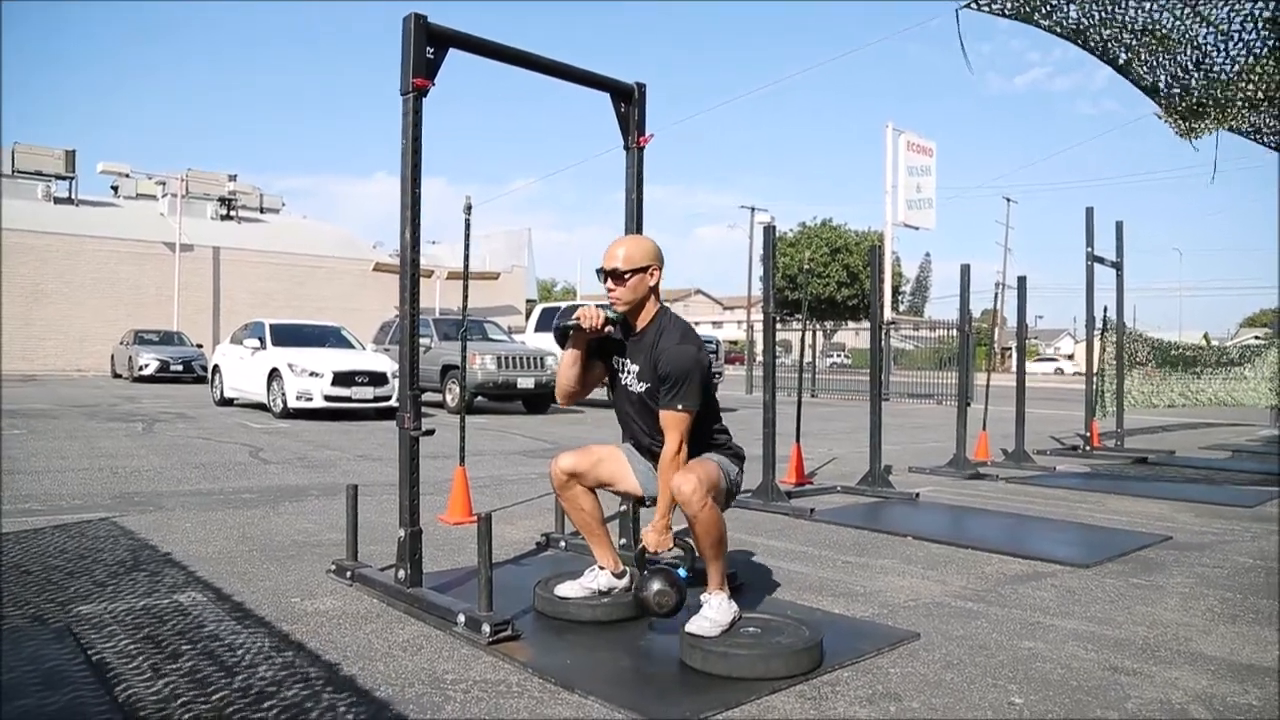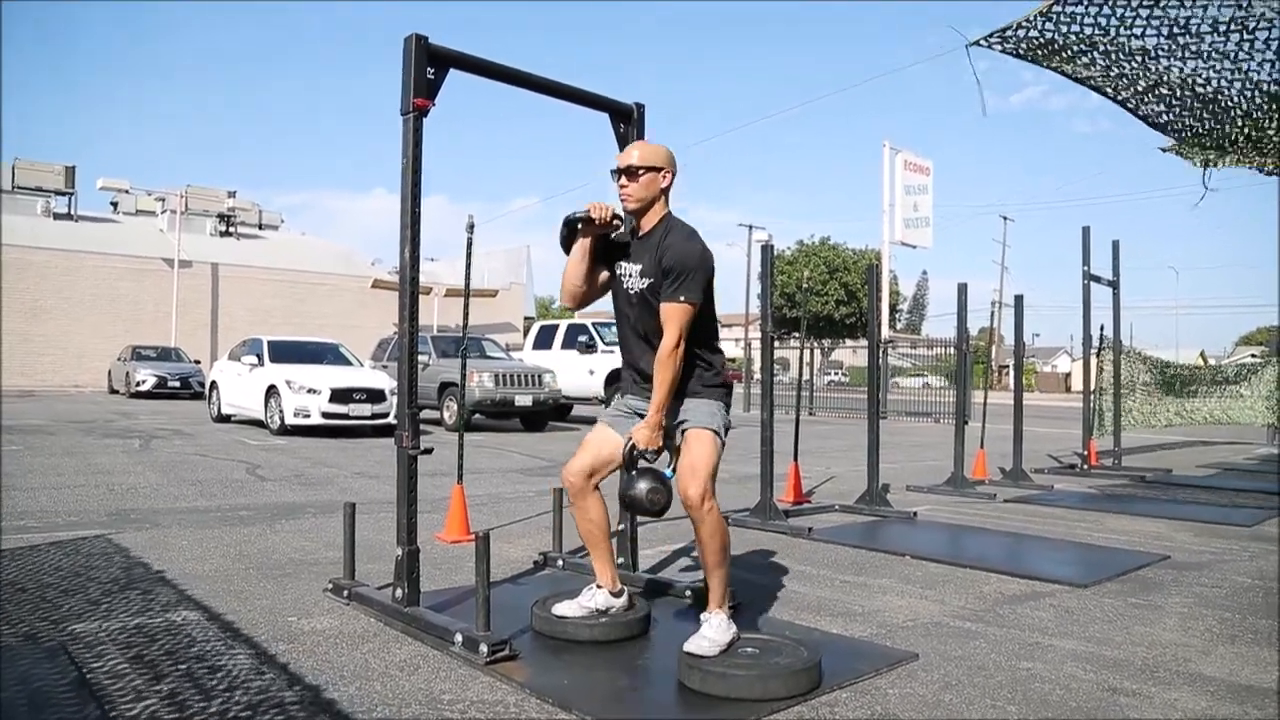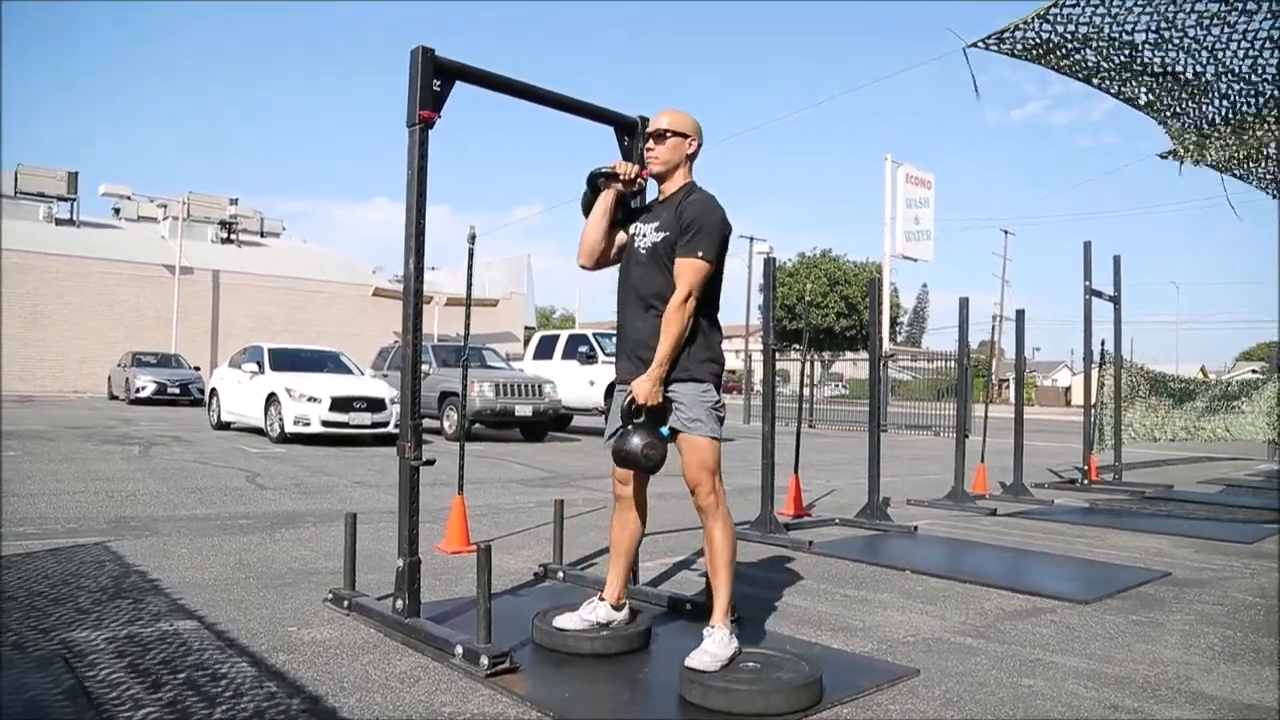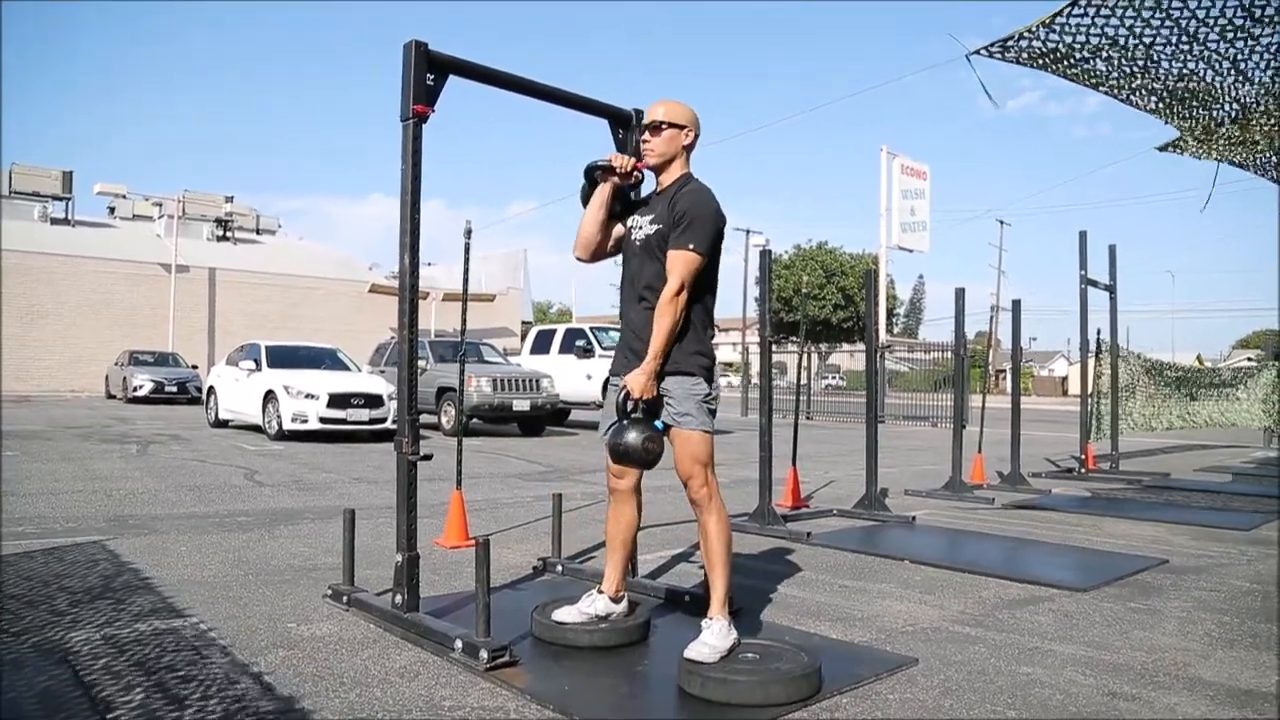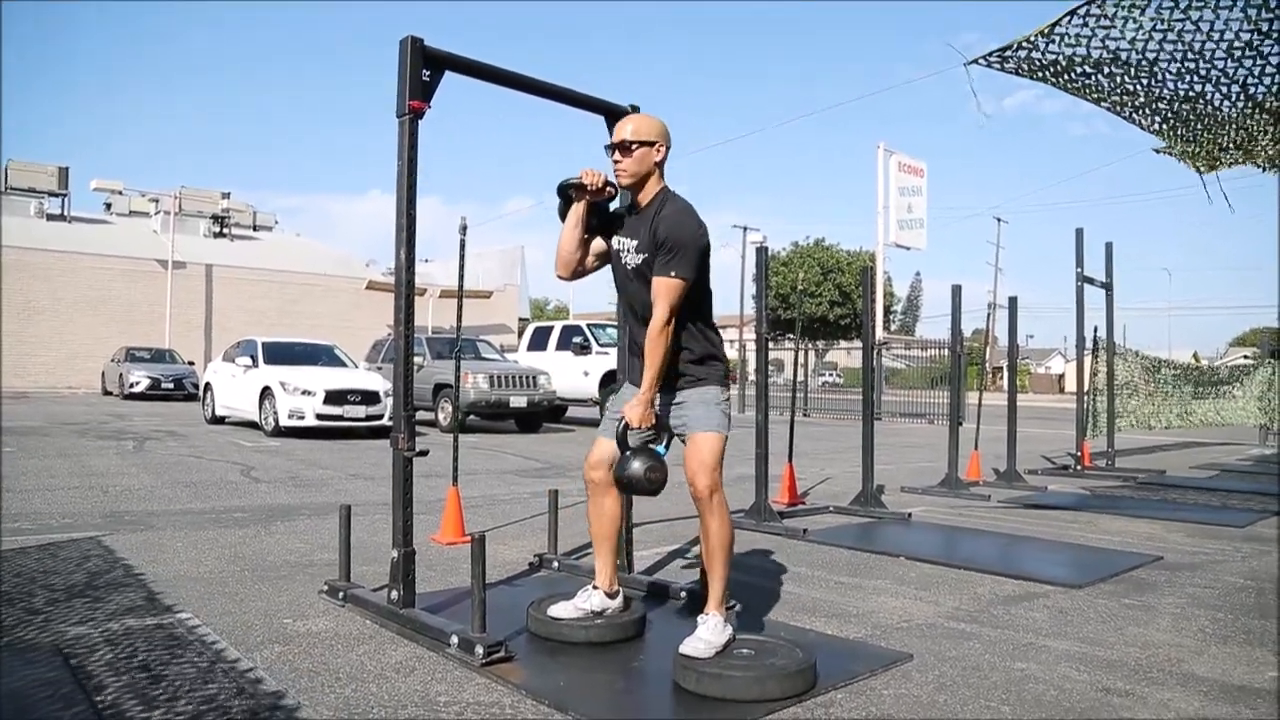
dt=0.5s
person 1, frame 1
left shoulder: (677, 347)
right shoulder: (613, 335)
left elbow: (676, 447)
right elbow: (567, 394)
left wrist: (660, 523)
right wrist: (579, 340)
left hip: (709, 461)
right hip: (649, 457)
left knee: (687, 487)
right knee: (565, 468)
left ankle: (718, 596)
right ankle: (611, 570)
person 1, frame 2
left shoulder: (682, 246)
right shoulder: (621, 246)
left elbow: (674, 342)
right elbow: (572, 297)
left wrist: (655, 422)
right wrist: (587, 238)
left hip: (697, 392)
right hip: (639, 389)
left knee: (694, 492)
right knee: (577, 477)
left ankle: (718, 615)
right ankle: (608, 590)
person 1, frame 3
left shoulder: (700, 209)
right shoulder: (642, 214)
left elbow: (684, 298)
right elbow: (589, 257)
left wrist: (657, 374)
right wrist: (611, 193)
left hip: (687, 372)
right hip: (633, 371)
left knee: (706, 493)
right knee: (626, 489)
left ankle: (721, 628)
right ankle: (612, 602)
person 1, frame 4
left shoulder: (695, 201)
right shoulder: (641, 206)
left elbow: (676, 291)
right elbow: (586, 250)
left wrist: (650, 368)
right wrist: (607, 186)
left hip: (679, 367)
right hip: (629, 364)
left knee: (699, 486)
right knee: (620, 481)
left ankle: (719, 620)
right ankle: (610, 595)
person 1, frame 5
left shoulder: (677, 221)
right shoulder: (620, 220)
left elbow: (663, 319)
right elbow: (567, 268)
left wrist: (645, 400)
right wrist: (581, 205)
left hip: (694, 377)
right hip: (640, 375)
left knee: (704, 485)
right knee: (598, 470)
left ankle: (715, 617)
right ankle: (604, 590)
